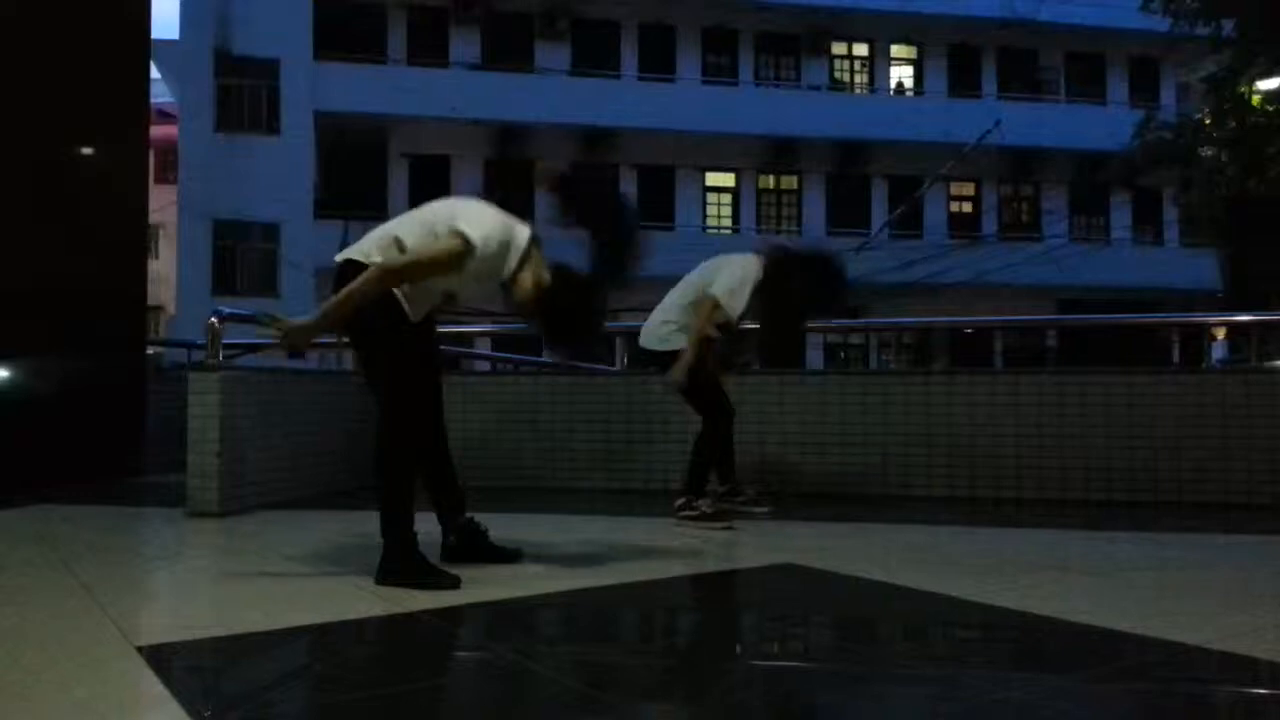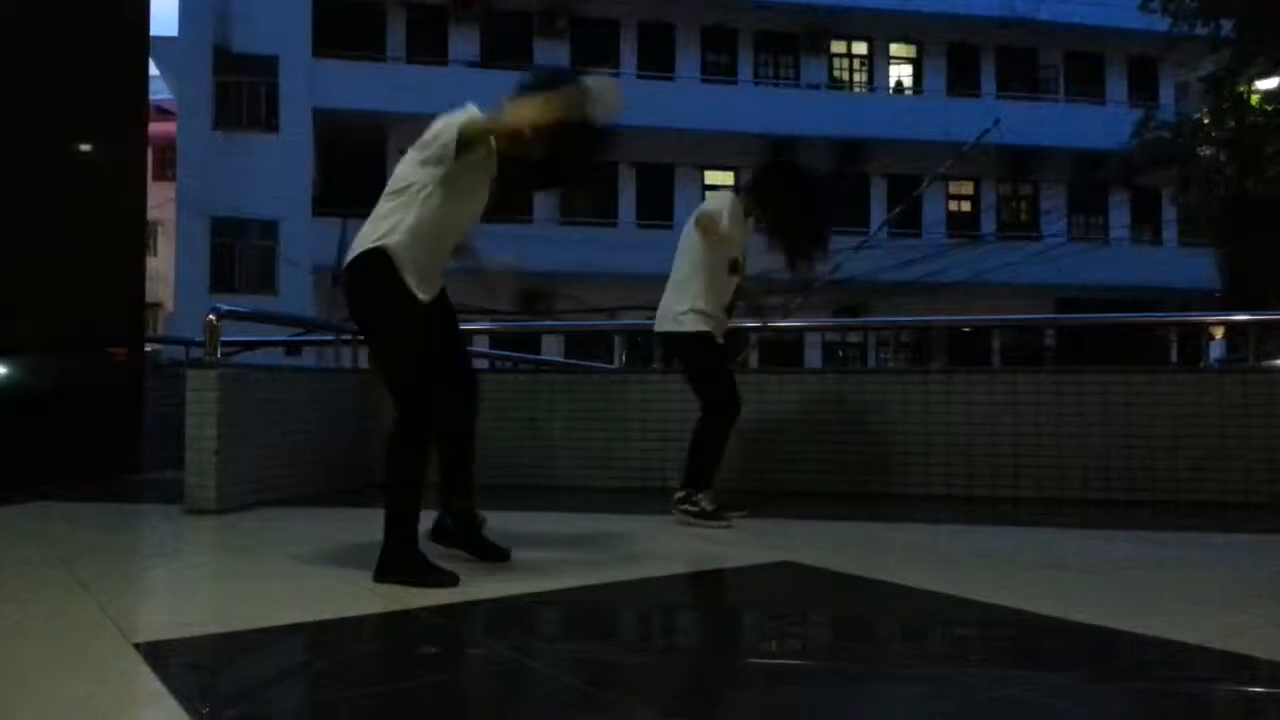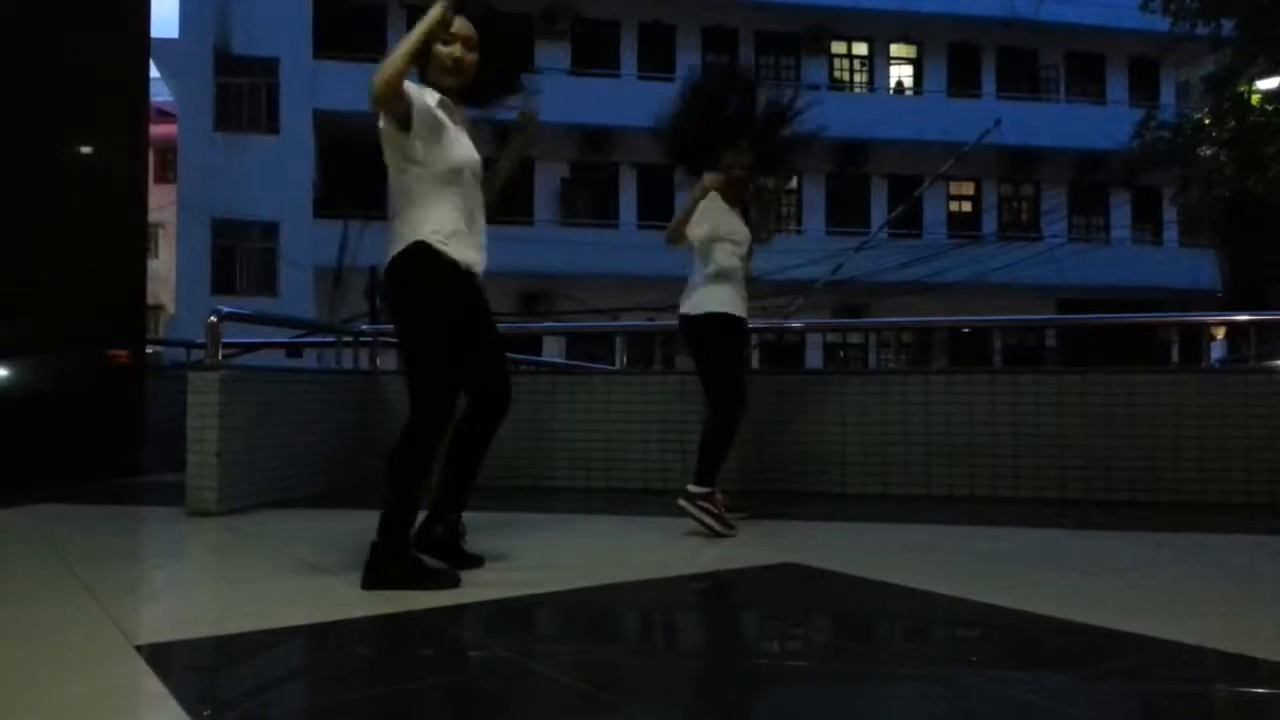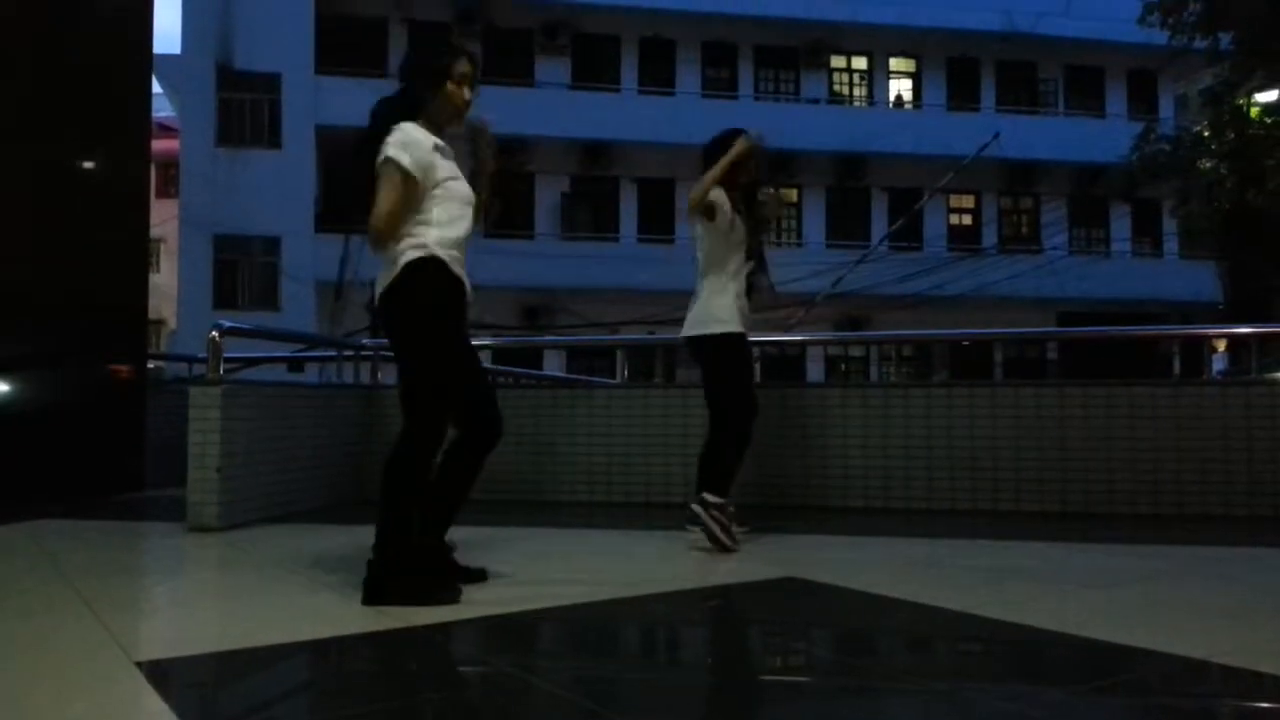
dt=0.4s
person 1, frame 1
left shoulder: (514, 253)
right shoulder: (490, 241)
right elbow: (388, 270)
right wrist: (316, 324)
left hip: (405, 295)
right hip: (369, 282)
left knee: (427, 415)
right knee: (405, 411)
left ankle: (458, 531)
right ankle: (398, 555)
person 1, frame 2
left shoulder: (487, 149)
right shoulder: (468, 126)
right elbow: (507, 124)
right wrist: (579, 99)
left hip: (418, 278)
right hip: (379, 269)
left knee: (458, 389)
right knee: (420, 406)
left ankle: (457, 517)
right ankle: (397, 552)
person 1, frame 3
left shoulder: (458, 119)
right shoulder: (412, 104)
left elbow: (481, 192)
right elbow: (381, 91)
left wrist: (517, 146)
left hip: (461, 278)
right hip: (423, 270)
left knee: (491, 393)
right knee: (433, 412)
left ankle: (441, 524)
right ankle: (389, 555)
person 1, frame 4
left shoulder: (439, 152)
right shoulder: (407, 139)
left elbow: (464, 217)
right elbow: (381, 229)
left hip: (442, 300)
right hip: (422, 290)
left knee: (482, 422)
right knee: (427, 428)
left ankle: (425, 546)
right ankle: (388, 570)
person 2, frame 1
left shoulder: (759, 271)
right shoulder: (748, 270)
right elbow: (705, 308)
right wrist: (685, 361)
left hip: (677, 340)
right hip: (669, 340)
left knee: (721, 413)
right knee: (718, 414)
left ankle: (730, 488)
right ankle: (689, 501)
person 2, frame 2
left shoulder: (743, 218)
right shoulder: (724, 204)
right elbow: (703, 222)
left hip: (706, 322)
right hip: (685, 321)
left knee: (726, 404)
right knee: (720, 405)
left ankle: (700, 492)
right ankle: (688, 496)
person 2, frame 3
left shoulder: (740, 204)
right shoulder: (709, 201)
left elbow: (760, 236)
right elbow: (673, 236)
left wrist: (766, 200)
right wrist: (701, 191)
left hip: (721, 314)
right hip: (712, 314)
left knee: (725, 406)
right knee: (729, 403)
left ankle: (705, 490)
right ankle: (699, 491)
person 2, frame 4
left shoulder: (742, 209)
right shoulder: (717, 203)
left elbow: (749, 263)
right elbow: (694, 201)
left wrist: (761, 215)
right wrist: (733, 151)
left hip: (725, 327)
right hip: (717, 326)
left knee: (726, 419)
right knee: (738, 413)
left ankle: (709, 502)
right ankle: (715, 498)
